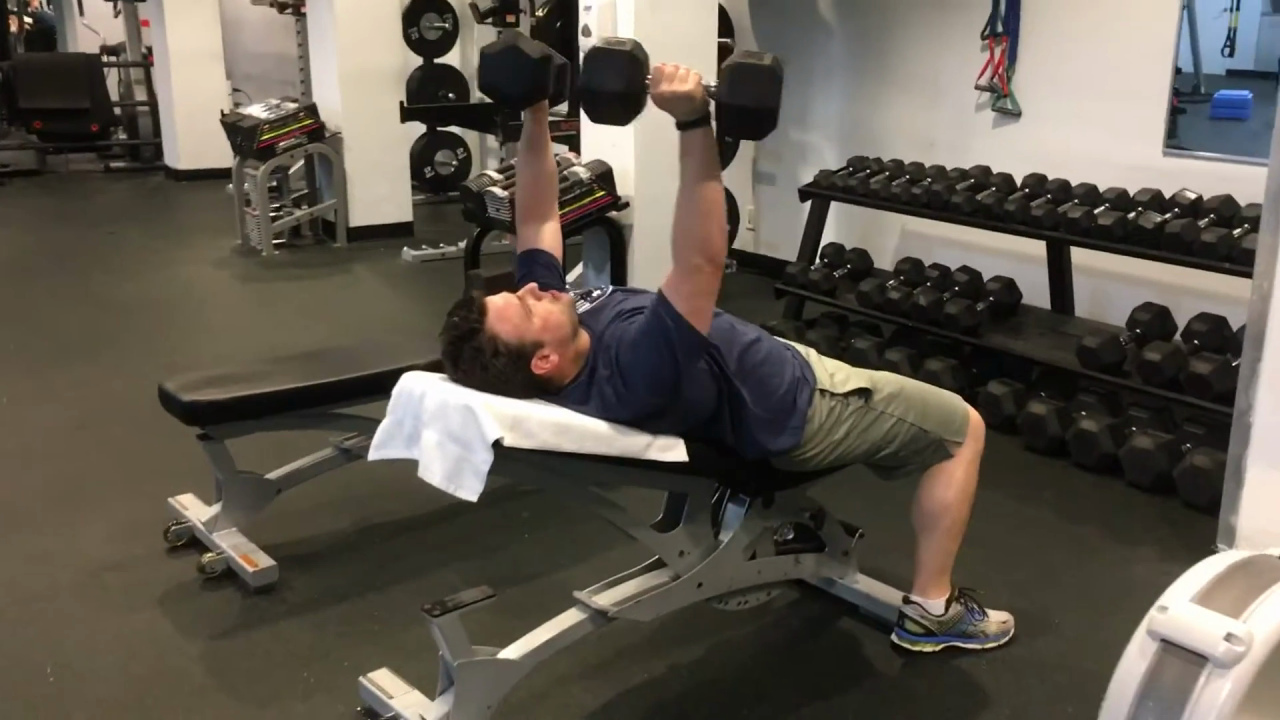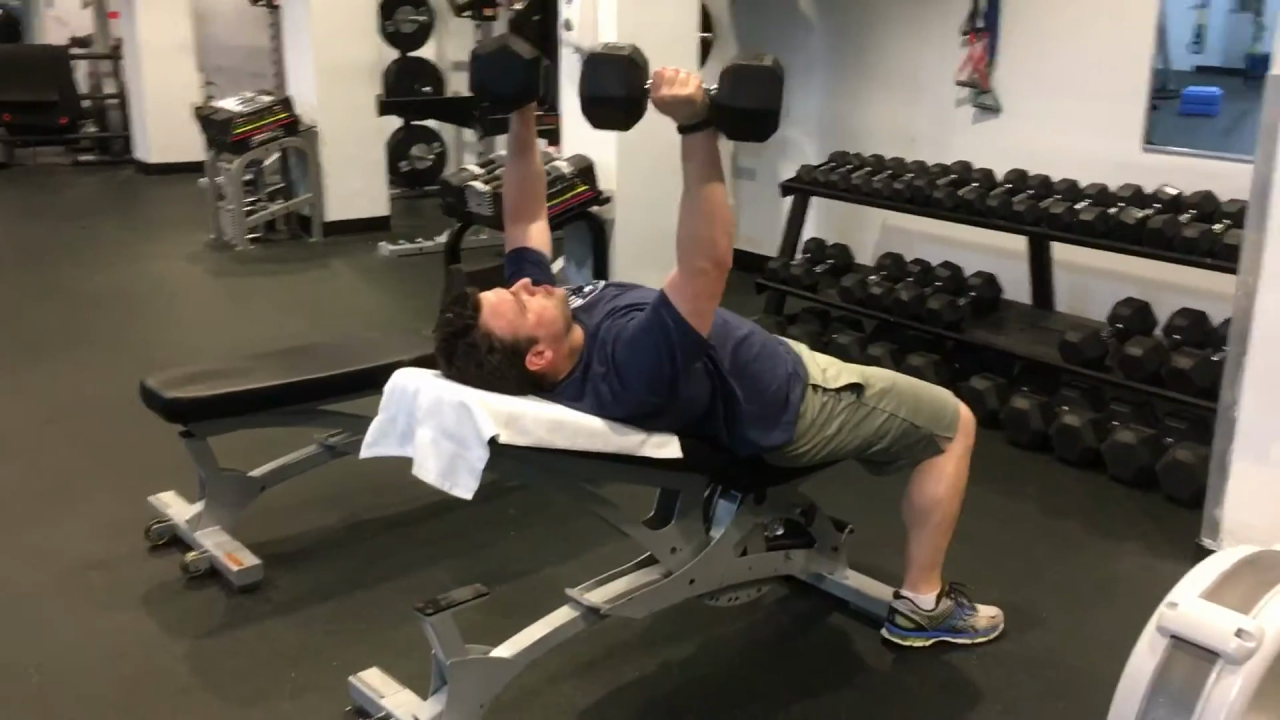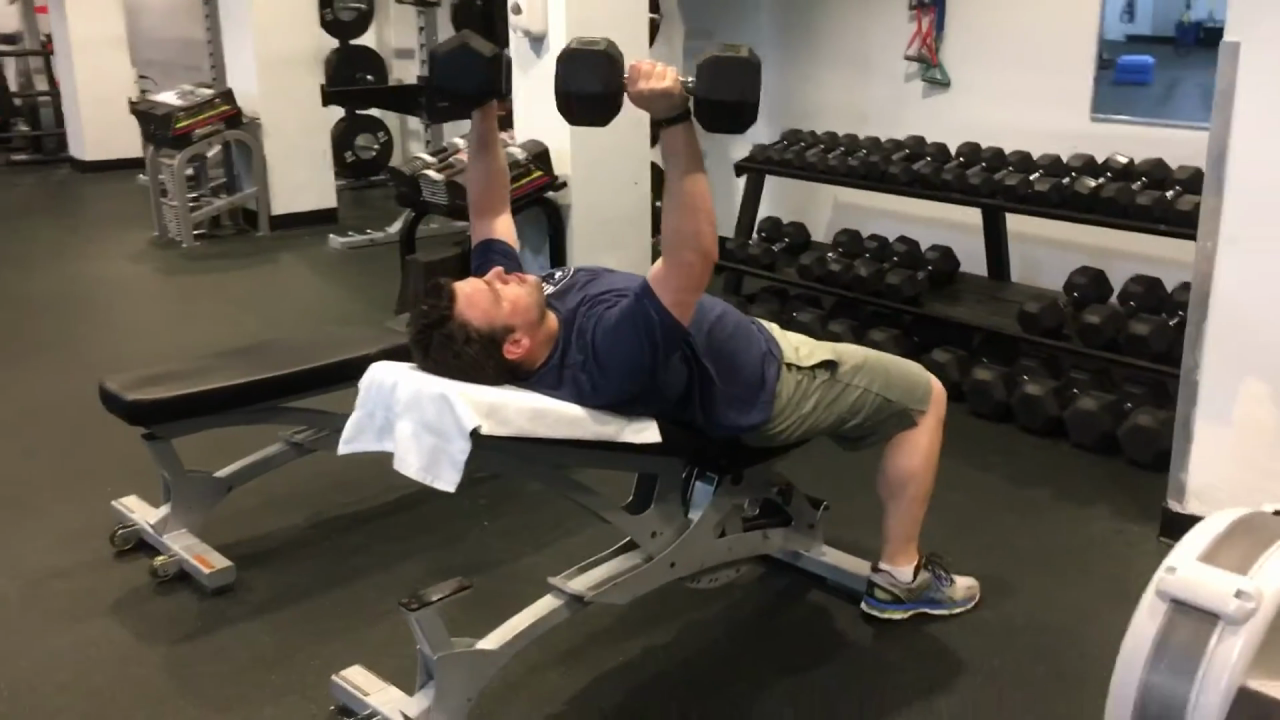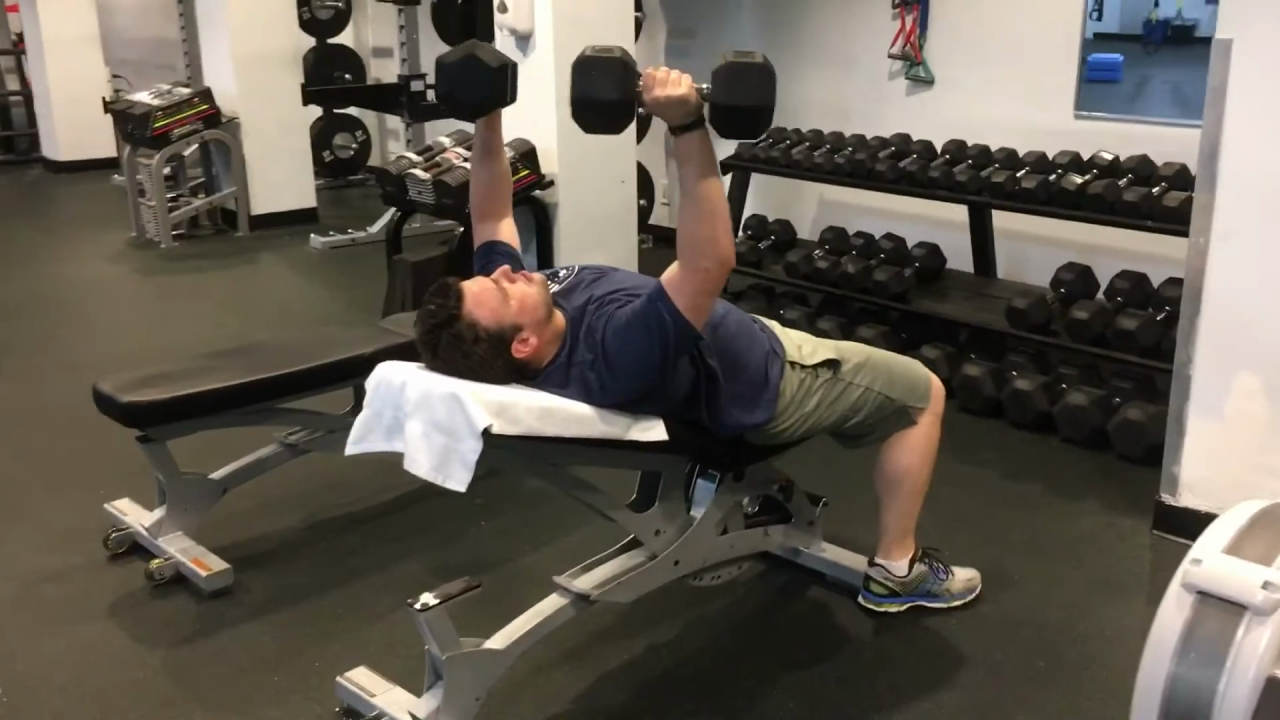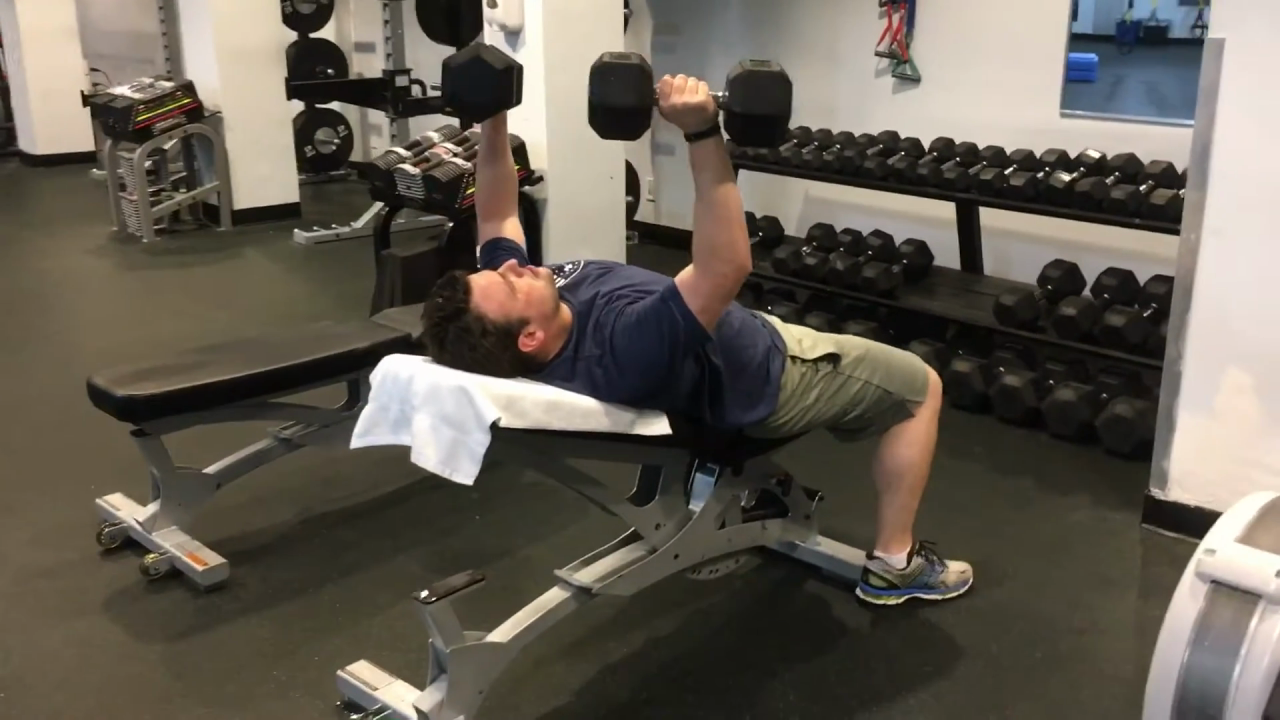
dt=0.2s
person 1, frame 1
left shoulder: (536, 326)
right shoulder: (629, 377)
left elbow: (537, 220)
right elbow: (702, 262)
left wrist: (534, 111)
right wrist: (693, 121)
right hip: (793, 406)
right knee: (963, 427)
right ankle: (931, 609)
person 1, frame 2
left shoulder: (527, 327)
right shoulder: (623, 374)
left elbow: (525, 221)
right elbow: (707, 265)
left wrist: (521, 114)
right wrist: (695, 125)
right hip: (785, 402)
right knee: (954, 423)
right ankle: (922, 603)
person 1, frame 3
left shoulder: (498, 316)
right shoulder: (602, 359)
left elbow: (489, 213)
right elbow: (693, 256)
left wrist: (484, 110)
right wrist: (672, 119)
right hip: (760, 383)
right knee: (924, 396)
right ankle: (900, 577)
person 1, frame 4
left shoulder: (503, 316)
right shoulder: (611, 356)
left elbow: (490, 218)
right elbow: (710, 263)
left wrist: (488, 117)
right wrist: (687, 125)
right hip: (762, 378)
right knee: (923, 393)
right ankle: (896, 571)
person 1, frame 5
left shoulder: (506, 316)
right shoulder: (616, 353)
left elbow: (495, 216)
right elbow: (726, 267)
left wrist: (493, 118)
right wrist: (702, 132)
right hip: (762, 373)
right knee: (920, 386)
right ankle: (893, 563)
